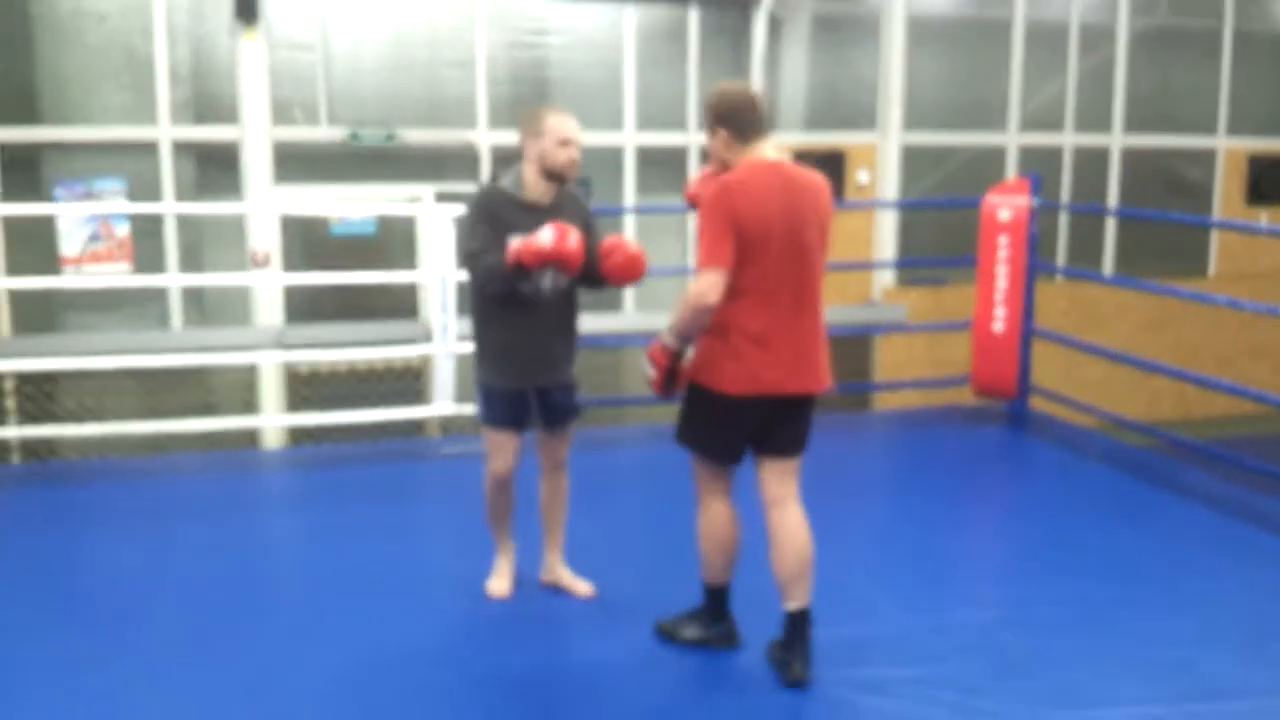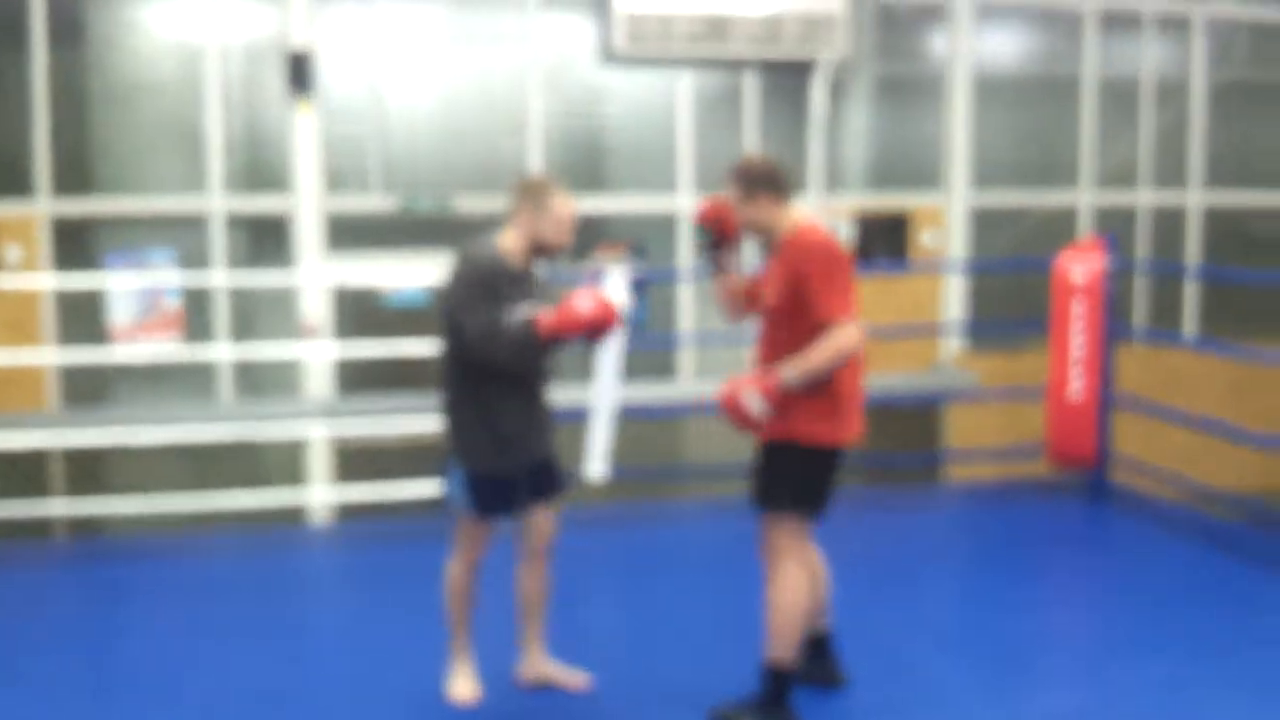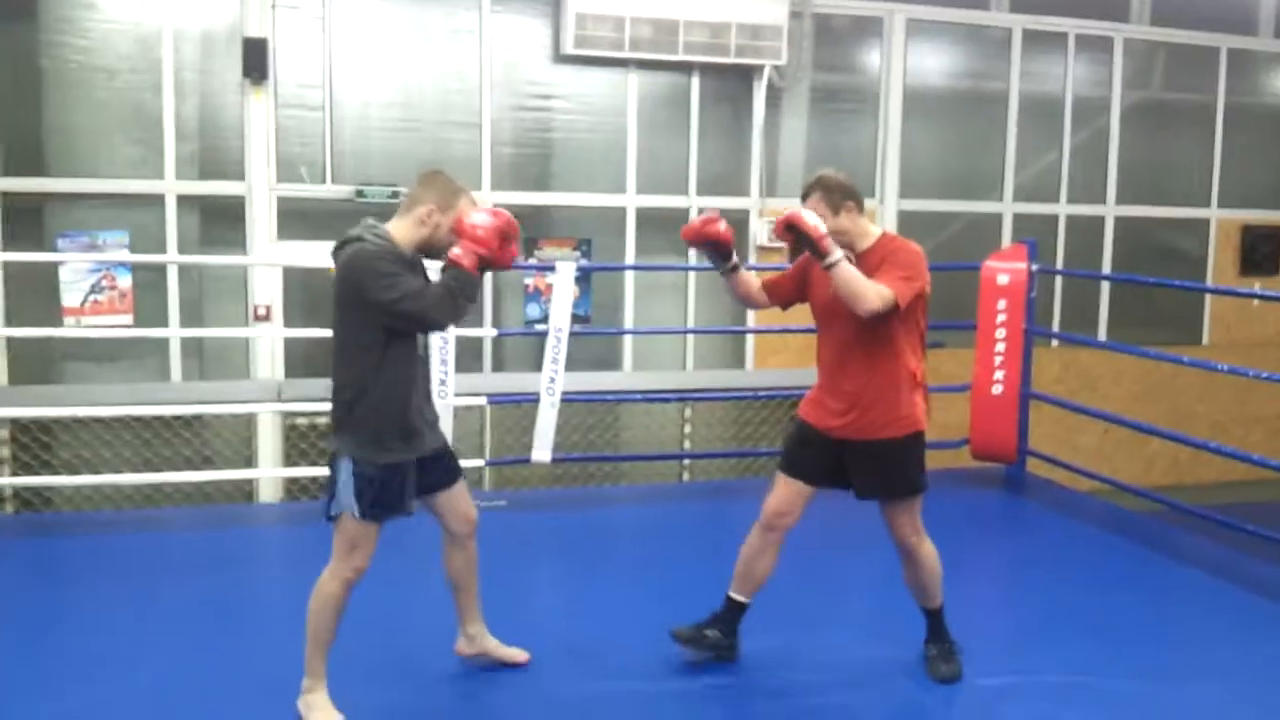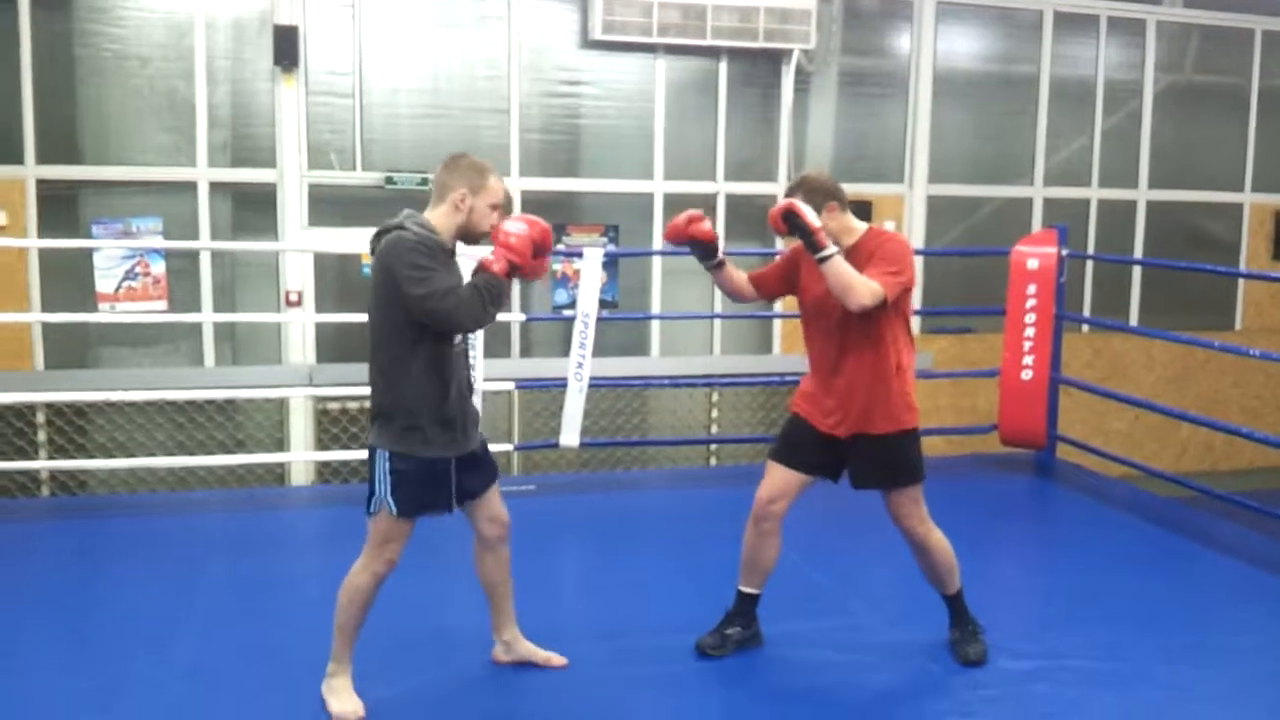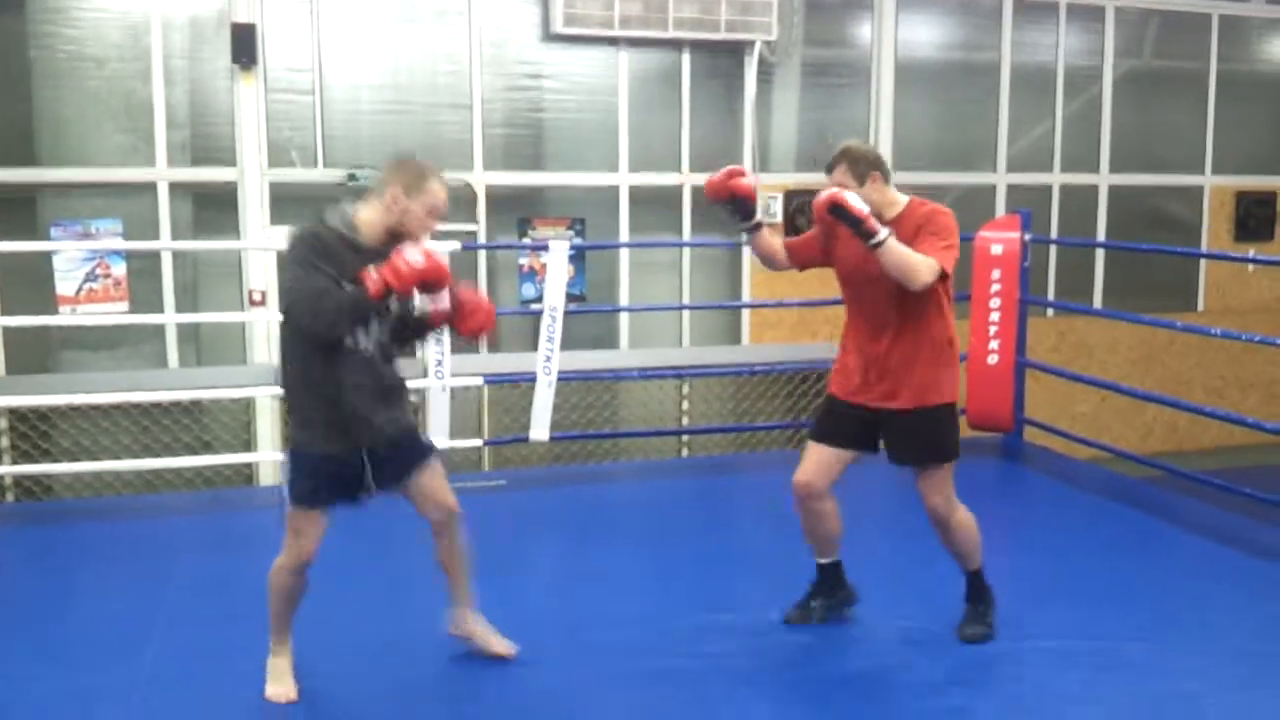
dt=1s
person 1, frame 1
left shoulder: (574, 207)
right shoulder: (490, 205)
left elbow: (587, 271)
right elbow: (483, 276)
left wrist: (612, 266)
right wrist: (523, 254)
left hip: (556, 361)
right hip: (504, 363)
left knee: (556, 463)
right knee: (501, 470)
left ankle: (554, 563)
right ankle: (504, 555)
person 1, frame 2
left shoulder: (522, 272)
right shoulder: (474, 276)
right elbow: (492, 348)
left wrist: (568, 323)
right wrist: (556, 324)
left hip: (529, 435)
right hip: (483, 441)
left knee: (538, 544)
right knee: (469, 553)
left ankle: (534, 659)
right ankle: (461, 661)
person 1, frame 3
left shoulder: (404, 258)
right shoulder: (364, 261)
left elbow: (434, 308)
right elbow: (434, 311)
left wrist: (479, 260)
right wrist: (469, 254)
left hip: (417, 430)
right hip: (368, 443)
left knee: (463, 523)
right knee: (349, 565)
left ankle: (473, 634)
person 1, frame 4
left shoulder: (437, 248)
right shoulder: (403, 249)
right elbow: (461, 314)
left wrist: (507, 269)
right wrist: (504, 260)
left hip: (456, 427)
right hip: (408, 437)
left knee: (495, 530)
right knee: (381, 558)
left ankle: (508, 639)
right ankle: (337, 672)
person 1, frame 5
left shoulder: (392, 254)
right shoulder: (314, 243)
right elbow: (315, 319)
left wrist: (442, 315)
right wrist: (384, 281)
left hip: (385, 420)
right hip: (321, 432)
left knee: (445, 511)
right knee: (299, 553)
left ankle: (464, 616)
right ankle: (279, 650)
person 2, frame 1
left shoulder: (726, 192)
right shoulder: (816, 187)
left elbow: (708, 292)
left wrist: (669, 343)
left hip: (731, 369)
right hip: (798, 371)
left knee: (713, 491)
right knee: (783, 500)
left ankle: (715, 616)
right ankle: (796, 642)
person 2, frame 2
left shoulder: (813, 250)
right shoulder: (789, 251)
left elbow: (846, 339)
right elbow: (736, 306)
left wrist: (772, 385)
right wrist: (720, 252)
left hip: (808, 425)
right hip: (802, 422)
left knee: (782, 556)
right knee: (795, 542)
right ankle: (820, 655)
person 2, frame 3
left shoulder: (905, 256)
right shoulder: (818, 258)
left elbow: (869, 302)
right elbow: (760, 296)
left wrist: (823, 245)
right wrist: (724, 259)
left hip: (890, 424)
right hip: (825, 416)
left knee: (908, 537)
right knee: (774, 517)
left ankle: (938, 637)
right ankle: (725, 627)
person 2, frame 4
left shoulder: (891, 248)
right shoulder: (803, 257)
left elbow: (860, 298)
right elbow: (746, 290)
left wrist: (818, 241)
right wrist: (711, 256)
left hip: (883, 416)
right hip: (819, 409)
left knee: (915, 526)
right knee: (766, 506)
left ankle: (962, 621)
right ankle: (742, 619)
person 2, frame 5
left shoulder: (934, 219)
right shoulder: (840, 227)
left elbow: (919, 276)
right elbow: (779, 257)
left wrist: (867, 227)
right wrist: (748, 216)
left hip: (923, 390)
right hip: (855, 384)
left knee: (940, 506)
right knee: (808, 485)
left ankle: (979, 597)
right ankle: (832, 586)
